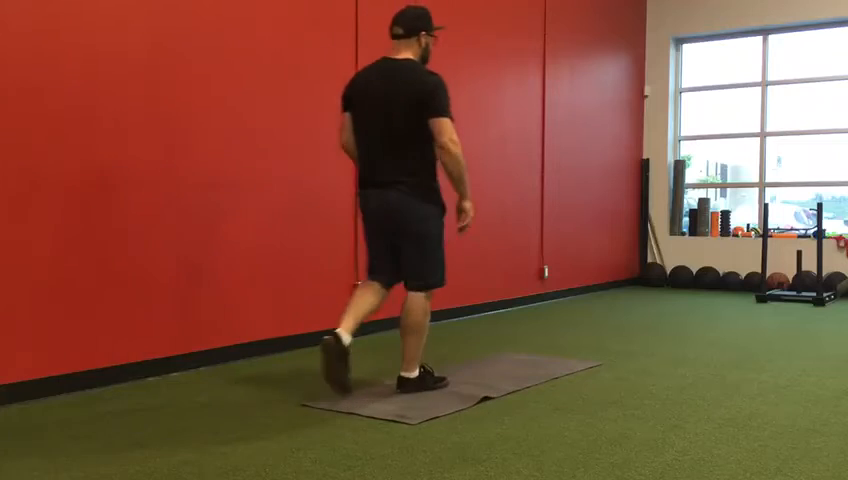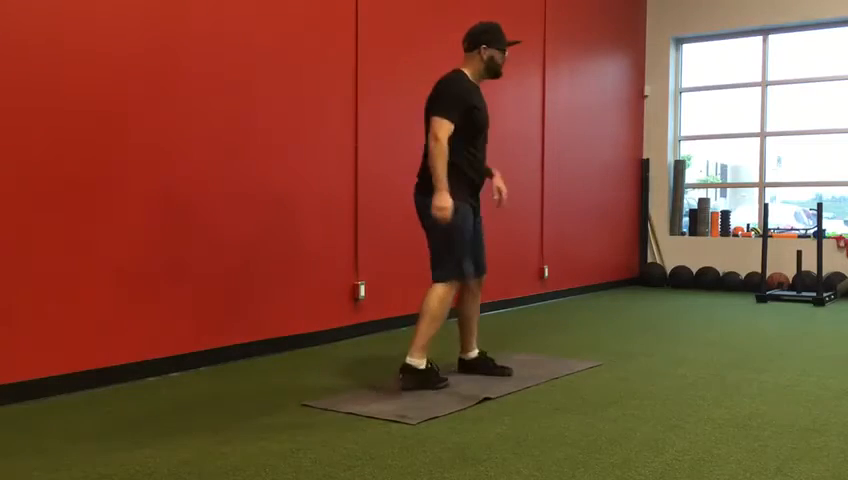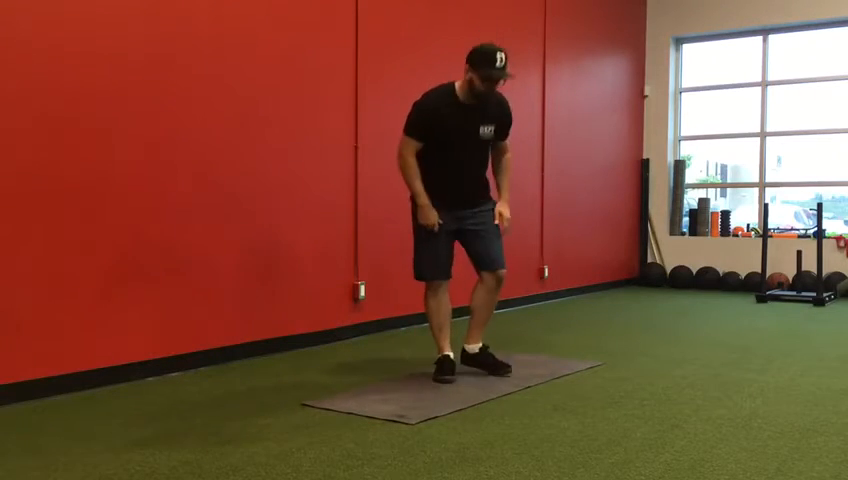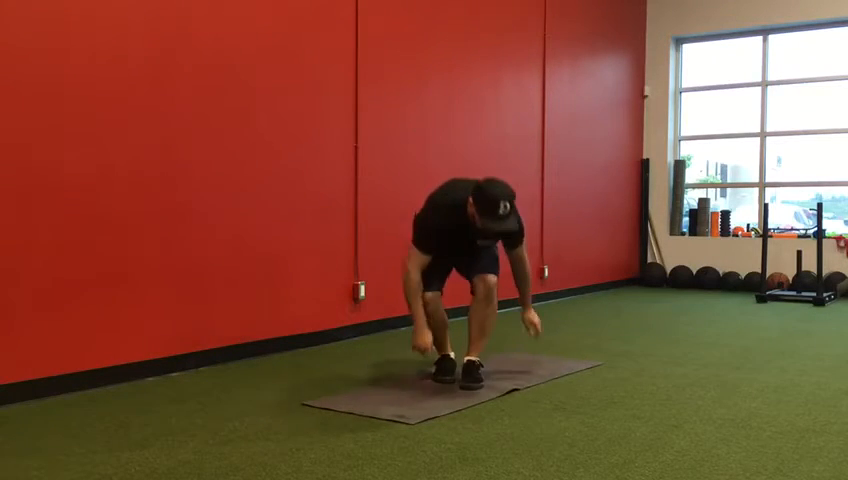
dt=0.7s
person 1, frame 1
left shoulder: (359, 81)
right shoulder: (427, 82)
left elbow: (346, 141)
right elbow: (447, 144)
right wrist: (464, 197)
left hip: (373, 195)
right hip: (416, 199)
left knee: (380, 279)
right knee: (420, 287)
left ankle: (339, 338)
right ankle: (412, 373)
person 1, frame 2
left shoulder: (468, 90)
right shoulder: (456, 88)
right elbow: (438, 140)
left wrist: (493, 174)
right wrist: (441, 191)
left hip: (464, 197)
right hip: (446, 199)
left knee: (472, 277)
right knee: (449, 279)
left ankle: (470, 356)
right ankle: (415, 363)
person 1, frame 3
left shoulder: (500, 107)
right shoulder: (432, 104)
left elbow: (501, 154)
right elbow: (406, 154)
left wrist: (503, 198)
right wrist: (423, 205)
left hip: (478, 205)
right hip: (435, 206)
left knee: (495, 273)
right knee: (437, 280)
left ankle: (474, 348)
right ankle: (445, 355)
person 1, frame 4
left shoulder: (507, 217)
right shoulder: (442, 208)
left elbow: (518, 259)
right elbow: (412, 269)
left wrist: (527, 308)
right wrist: (420, 327)
left hip: (477, 247)
right hip: (439, 245)
left knee: (487, 284)
right knee: (429, 297)
left ankle: (472, 361)
right ankle: (446, 357)
